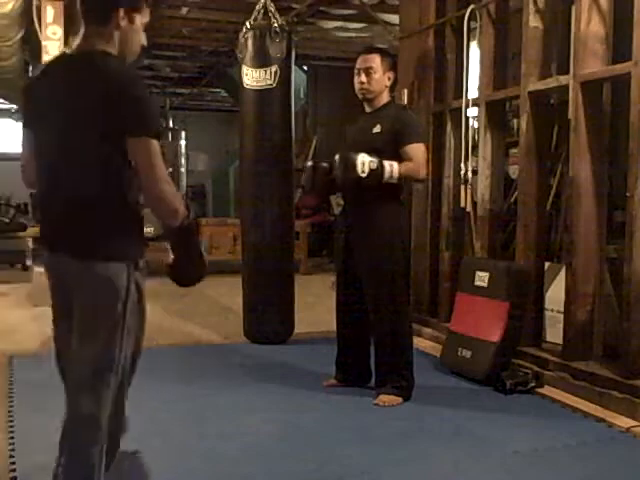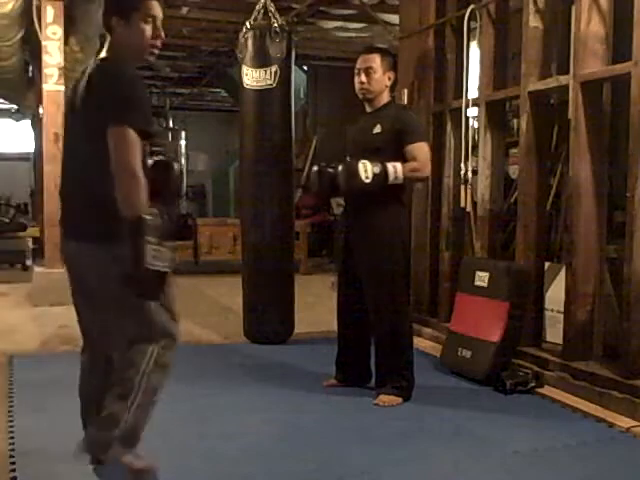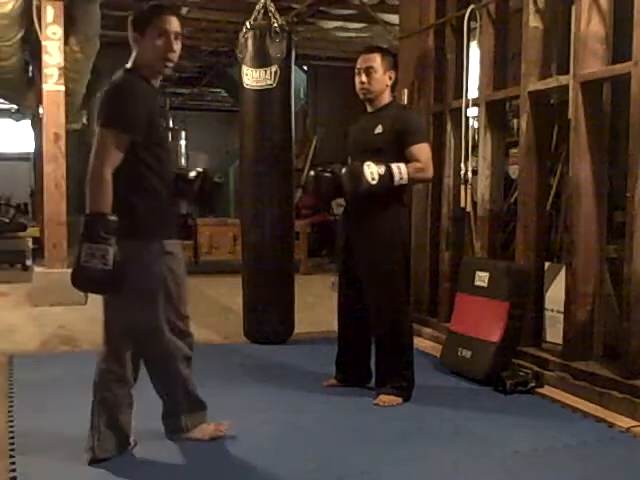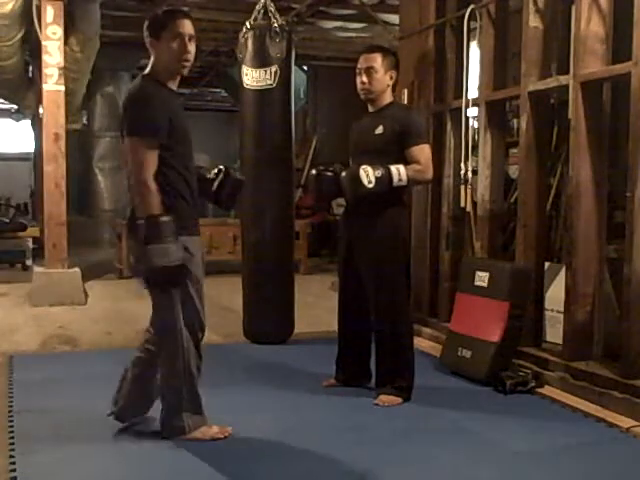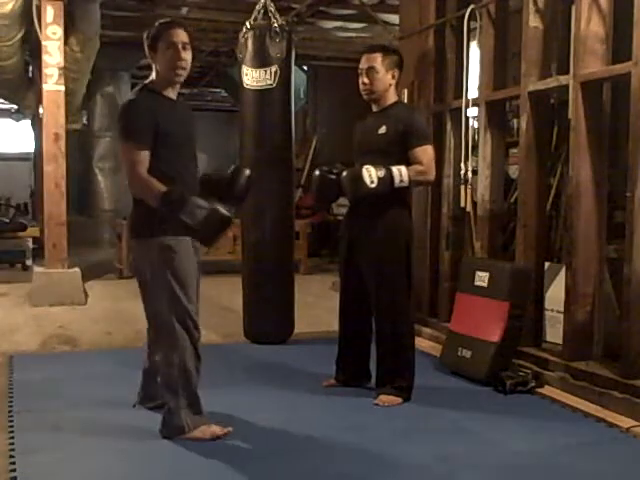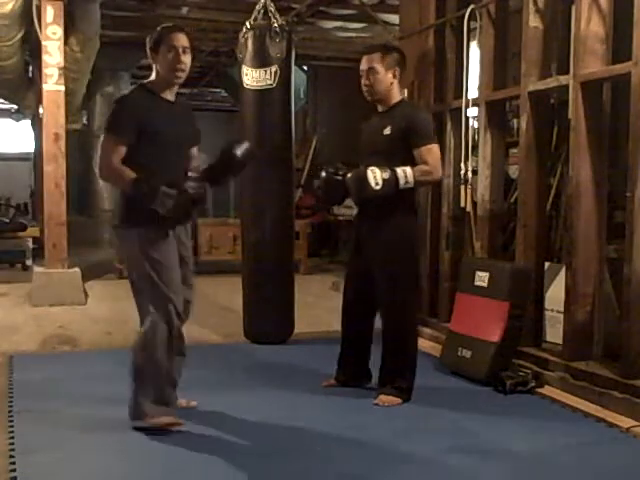
dt=0.3s
person 1, frame 1
left shoulder: (41, 82)
right shoulder: (123, 85)
left elbow: (30, 174)
right elbow: (154, 184)
right wrist: (185, 232)
left hip: (57, 245)
right hip: (107, 251)
left knee: (78, 361)
right knee: (102, 374)
person 1, frame 2
left shoulder: (90, 79)
right shoulder: (125, 83)
right elbow: (126, 168)
left wrist: (147, 182)
right wrist: (141, 239)
left hip: (80, 234)
right hip: (112, 239)
left knee: (100, 342)
right knee: (152, 334)
left ankle: (102, 438)
right ankle: (114, 440)
person 1, frame 3
left shoulder: (135, 91)
right shoulder: (130, 92)
right elbow: (101, 169)
right wrist: (96, 231)
left hip: (132, 234)
right hip: (147, 238)
left knee: (123, 339)
right knee: (167, 333)
left ankle: (106, 438)
right ankle: (185, 419)
person 1, frame 4
left shoulder: (164, 96)
right shoulder: (148, 98)
right elbow: (142, 178)
left wrist: (204, 184)
right wrist: (159, 238)
left hip: (174, 230)
right hip: (167, 233)
left knee: (166, 322)
right knee: (184, 325)
left ankle: (131, 401)
right ankle: (182, 420)
person 1, frame 5
left shoulder: (181, 109)
right shoulder: (140, 108)
right elbow: (138, 178)
left wrist: (213, 192)
right wrist: (187, 210)
left hip: (180, 228)
right hip: (160, 231)
left knee: (170, 319)
right knee: (178, 322)
left ankle: (155, 392)
right ankle: (183, 418)
person 1, frame 6
left shoulder: (185, 113)
right shoulder: (132, 105)
right elbow: (108, 167)
left wrist: (216, 171)
right wrist: (149, 192)
left hip: (177, 224)
right hip: (143, 225)
left knee: (176, 310)
right knee: (163, 312)
left ankle: (161, 391)
right ankle: (147, 404)
person 2, frame 1
left shoulder: (401, 119)
right shoulder: (356, 125)
left elbow: (418, 169)
left wrist: (375, 168)
right wrist: (333, 176)
left hip: (385, 220)
right hip: (352, 218)
left knee: (388, 303)
right knee: (349, 300)
left ankle: (396, 382)
right ankle: (351, 370)
person 2, frame 2
left shoulder: (402, 119)
right shoulder: (356, 126)
left elbow: (423, 168)
left wrist: (379, 172)
right wrist: (335, 180)
left hip: (386, 221)
right hip: (354, 219)
left knee: (389, 303)
right knee: (351, 301)
left ankle: (396, 383)
right ankle: (351, 371)
person 2, frame 3
left shoulder: (403, 119)
right shoulder: (358, 126)
left elbow: (425, 168)
left wrist: (383, 173)
right wrist: (335, 182)
left hip: (387, 221)
right hip: (355, 219)
left knee: (389, 303)
right knee: (351, 300)
left ankle: (397, 383)
right ankle: (352, 371)
person 2, frame 4
left shoulder: (405, 119)
right shoulder: (359, 126)
left elbow: (425, 170)
left wrist: (383, 174)
right wrist: (337, 182)
left hip: (387, 222)
right hip: (355, 219)
left knee: (389, 304)
right knee: (352, 301)
left ankle: (396, 383)
right ankle: (351, 371)
person 2, frame 5
left shoulder: (408, 119)
right shoulder: (363, 124)
left elbow: (427, 171)
left wrist: (385, 175)
right wrist: (337, 181)
left hip: (389, 222)
right hip: (358, 219)
left knee: (391, 304)
right knee: (352, 301)
left ankle: (397, 383)
right ankle: (352, 371)
person 2, frame 6
left shoulder: (413, 118)
right shoulder: (371, 124)
left elbow: (432, 171)
left wrist: (389, 177)
right wrist: (347, 183)
left hip: (397, 223)
right hip: (367, 221)
left knee: (397, 304)
right knee: (356, 300)
left ankle: (397, 384)
right ankle: (352, 371)
